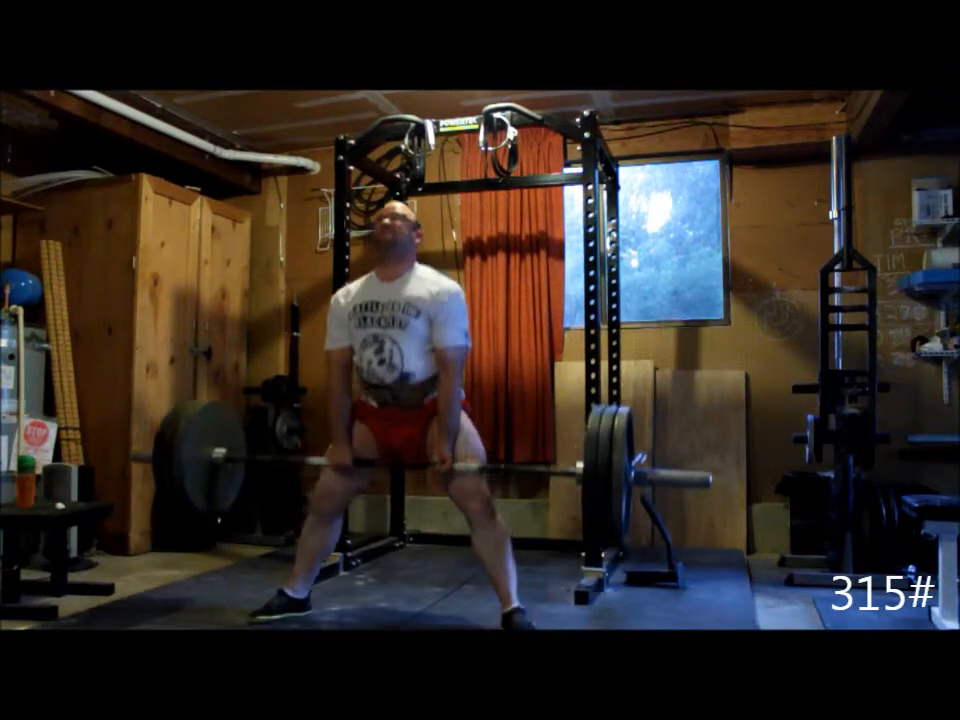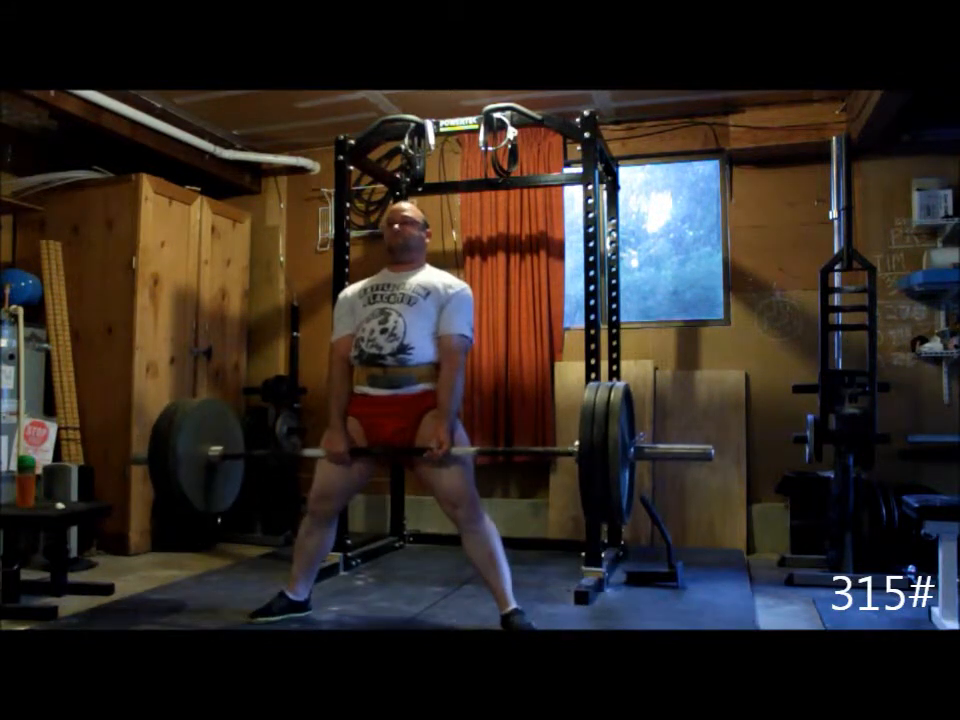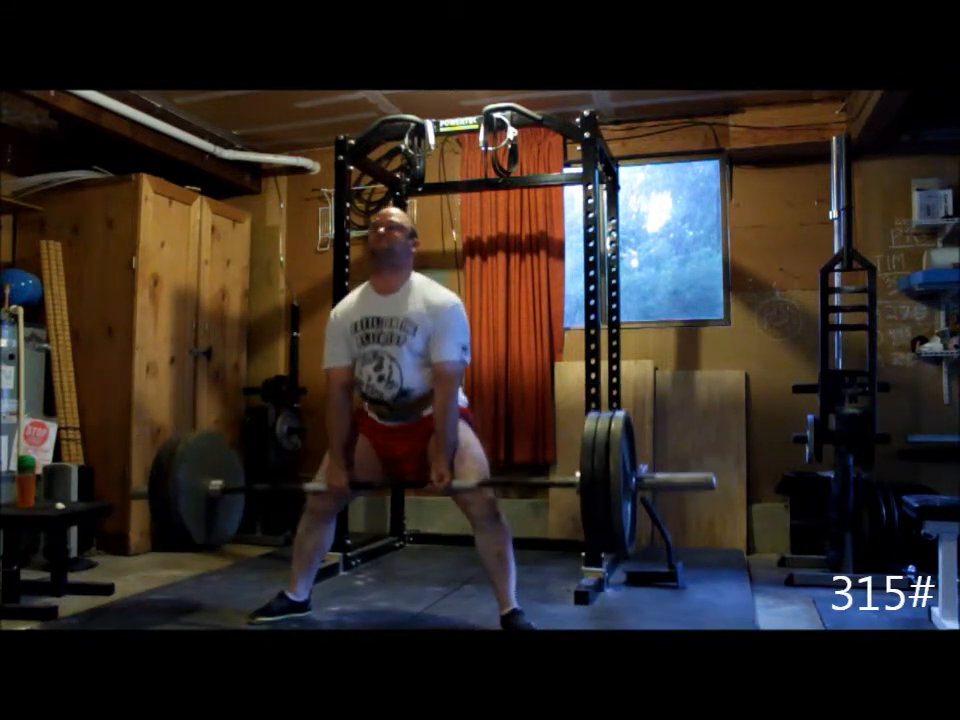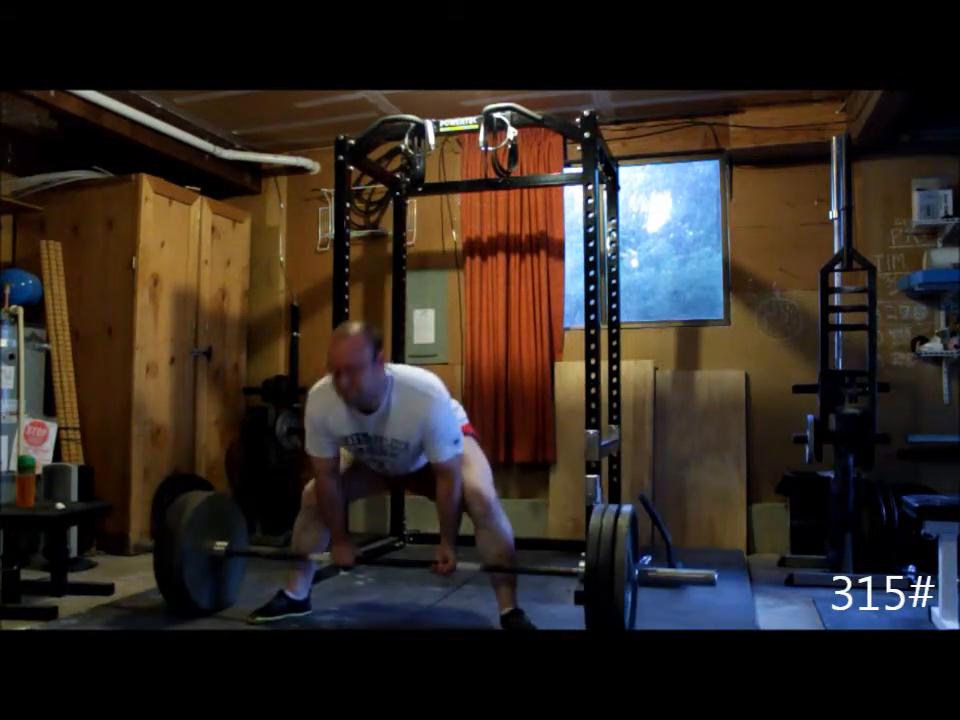
dt=0.5s
person 1, frame 1
left shoulder: (442, 292)
right shoulder: (346, 298)
left elbow: (450, 370)
right elbow: (338, 372)
left wrist: (446, 440)
right wrist: (340, 441)
left hip: (431, 410)
right hip: (372, 413)
left knee: (477, 503)
right knee: (324, 501)
left ankle: (512, 609)
right ankle: (294, 595)
person 1, frame 2
left shoulder: (449, 288)
right shoulder: (354, 294)
left elbow: (454, 359)
right elbow: (340, 361)
left wrist: (444, 423)
right wrist: (336, 427)
left hip: (422, 406)
right hip: (363, 407)
left knee: (466, 510)
right knee: (321, 504)
left ankle: (510, 610)
right ankle: (295, 595)
person 1, frame 3
left shoulder: (440, 304)
right shoulder: (344, 313)
left elbow: (447, 384)
right elbow: (338, 390)
left wrist: (443, 457)
right wrist: (337, 462)
left hip: (434, 420)
right hip: (374, 423)
left knee: (483, 503)
right knee: (320, 499)
left ankle: (511, 611)
right ankle: (295, 596)
person 1, frame 4
left shoulder: (427, 397)
right shoulder: (320, 401)
left elbow: (447, 474)
right elbow: (327, 474)
left wrist: (447, 541)
right wrist: (340, 539)
left hip: (440, 456)
left knee: (482, 499)
right knee: (312, 497)
left ankle: (510, 611)
right ankle: (294, 596)
